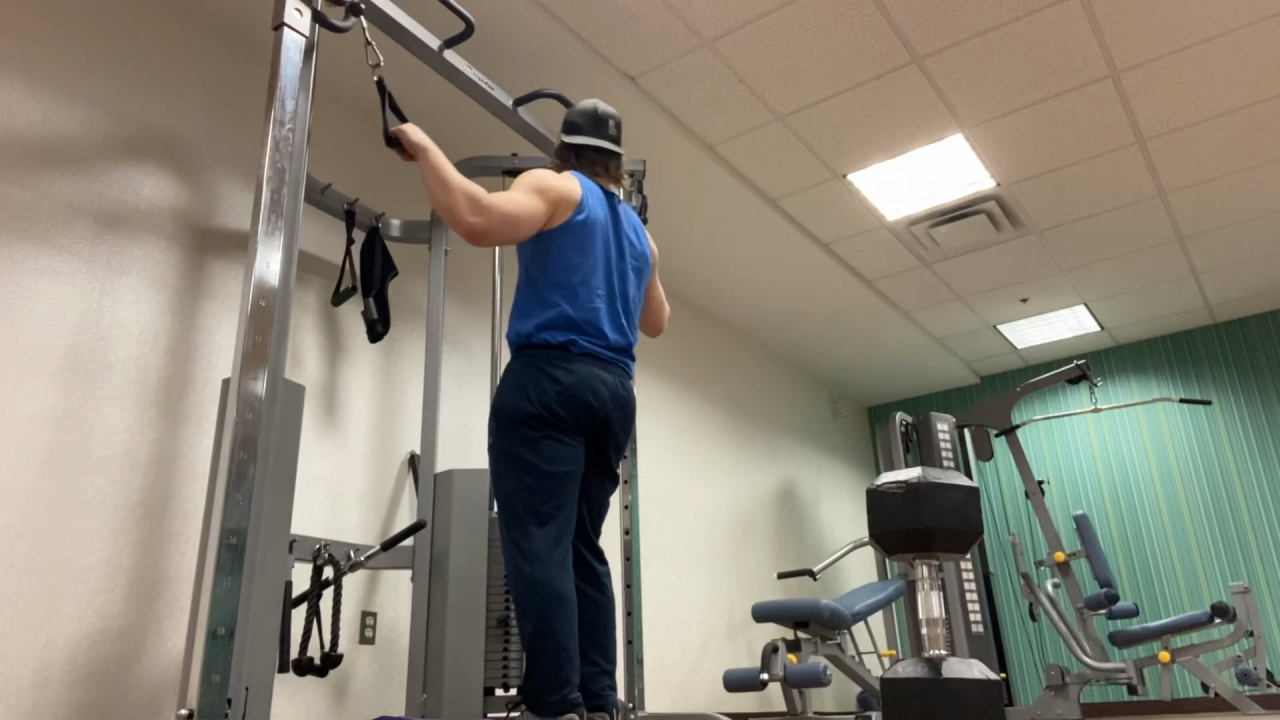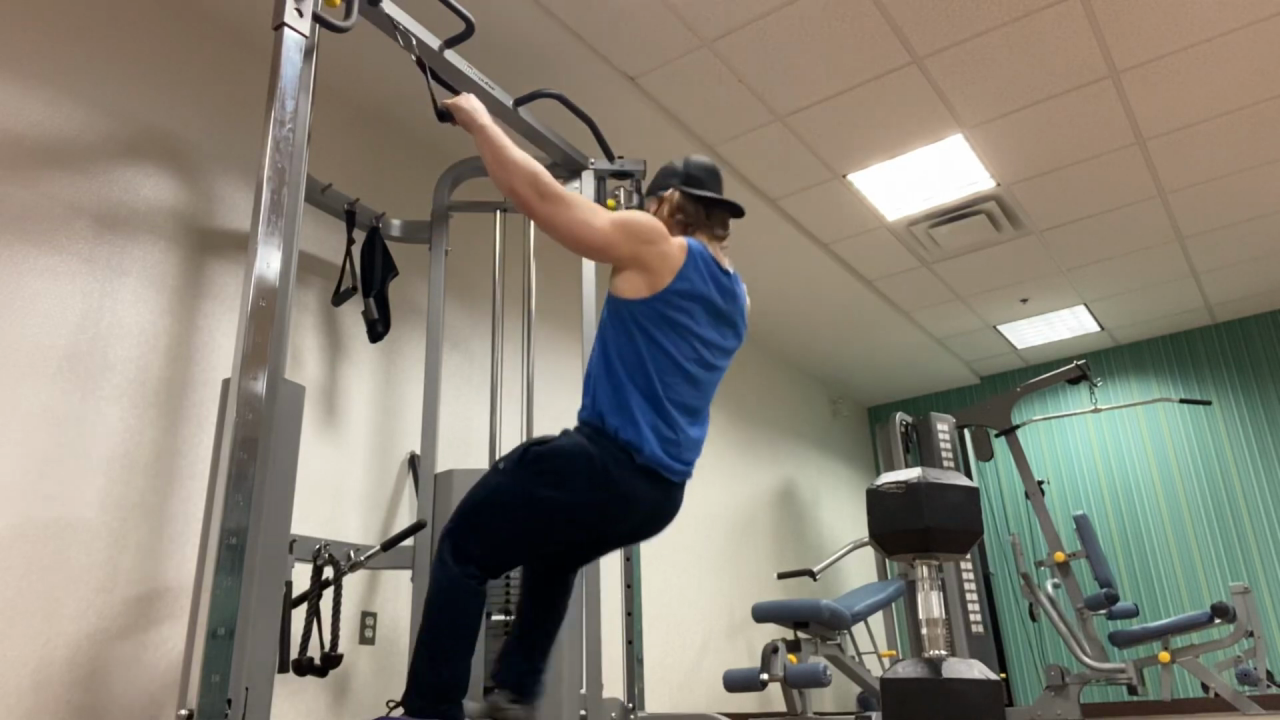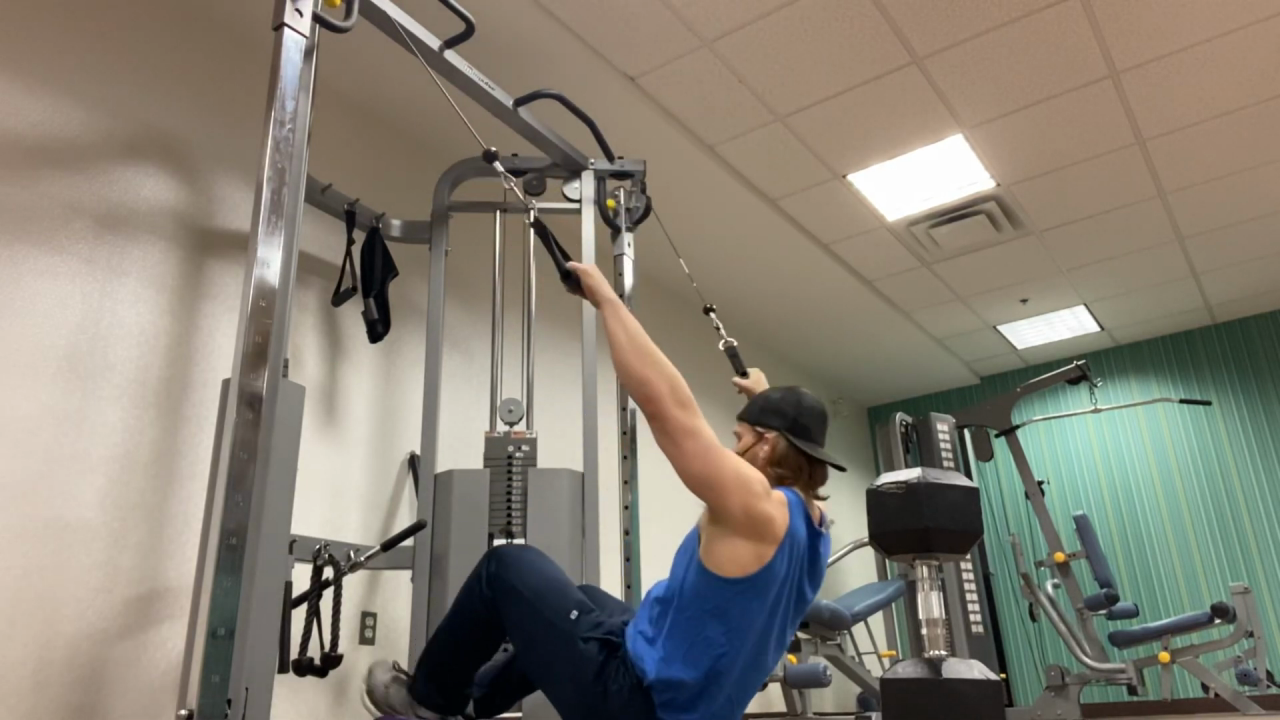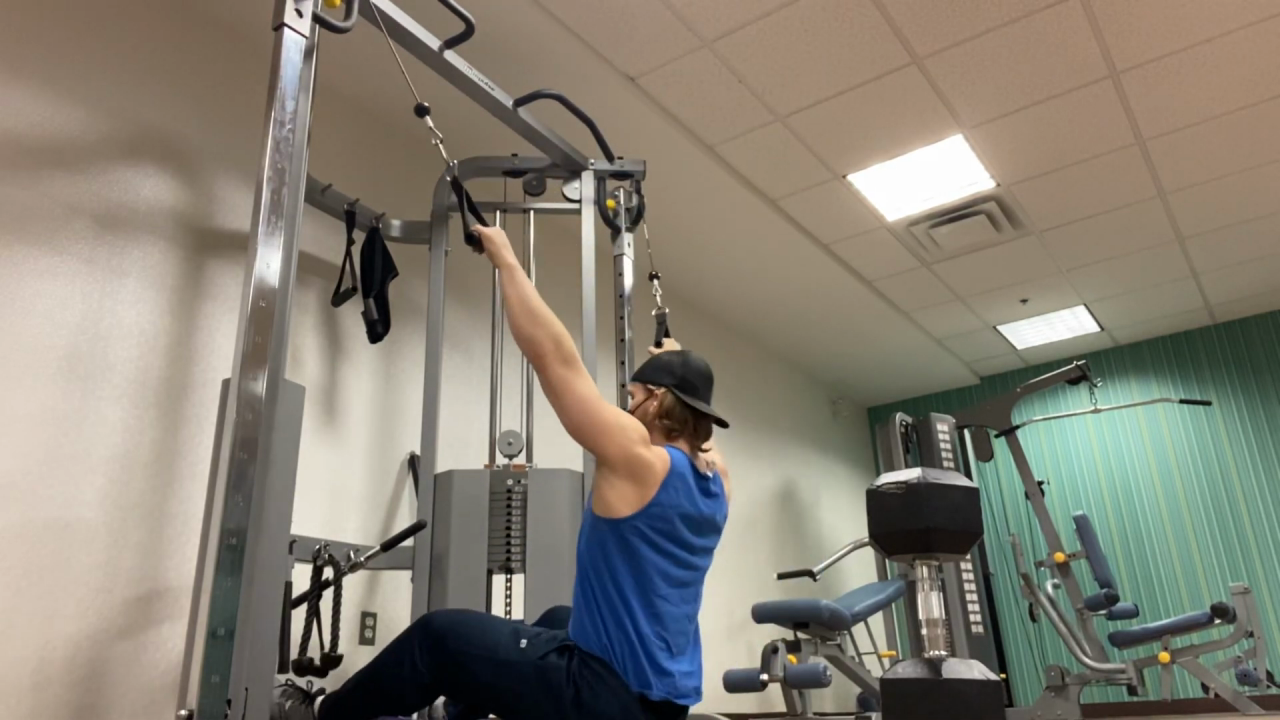
dt=1s
person 1, frame 1
left shoulder: (553, 187)
right shoulder: (638, 232)
left elbow: (478, 220)
right elbow: (655, 321)
left wrist: (425, 148)
left hip: (548, 380)
right hip: (613, 392)
left knee: (538, 547)
right knee: (581, 550)
person 1, frame 2
left shoulder: (654, 249)
right shoulder: (736, 294)
left elbow: (540, 196)
left wrist: (478, 120)
left hip: (607, 464)
right hip: (660, 493)
left knee: (464, 550)
right knee: (551, 549)
person 1, frame 3
left shoulder: (756, 508)
right shoulder: (810, 522)
left elbow: (663, 401)
right elbow: (789, 445)
left wrist: (605, 296)
right wrist: (762, 395)
left knee: (507, 568)
right knee: (584, 602)
person 1, frame 4
left shoulder: (638, 459)
right shoulder: (714, 480)
left elbow: (554, 357)
right elbow: (693, 414)
left wrist: (505, 259)
right wrist: (675, 360)
left knee: (441, 635)
right knee: (558, 625)
